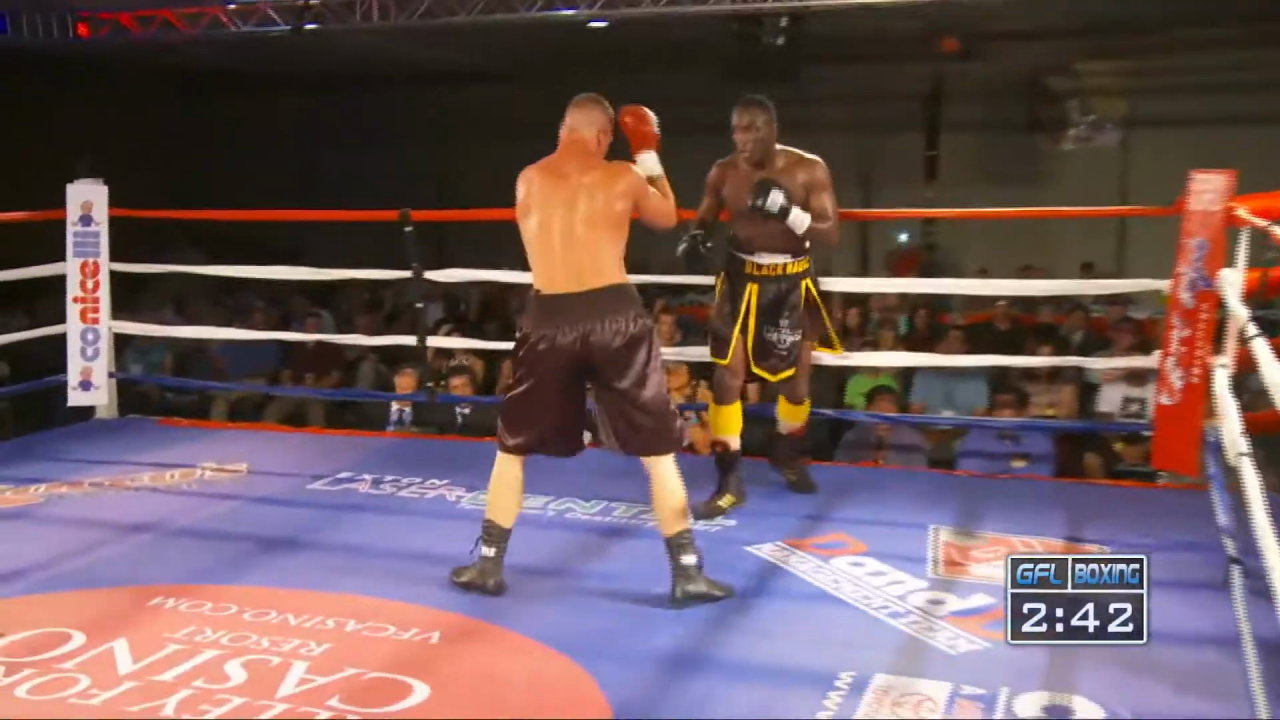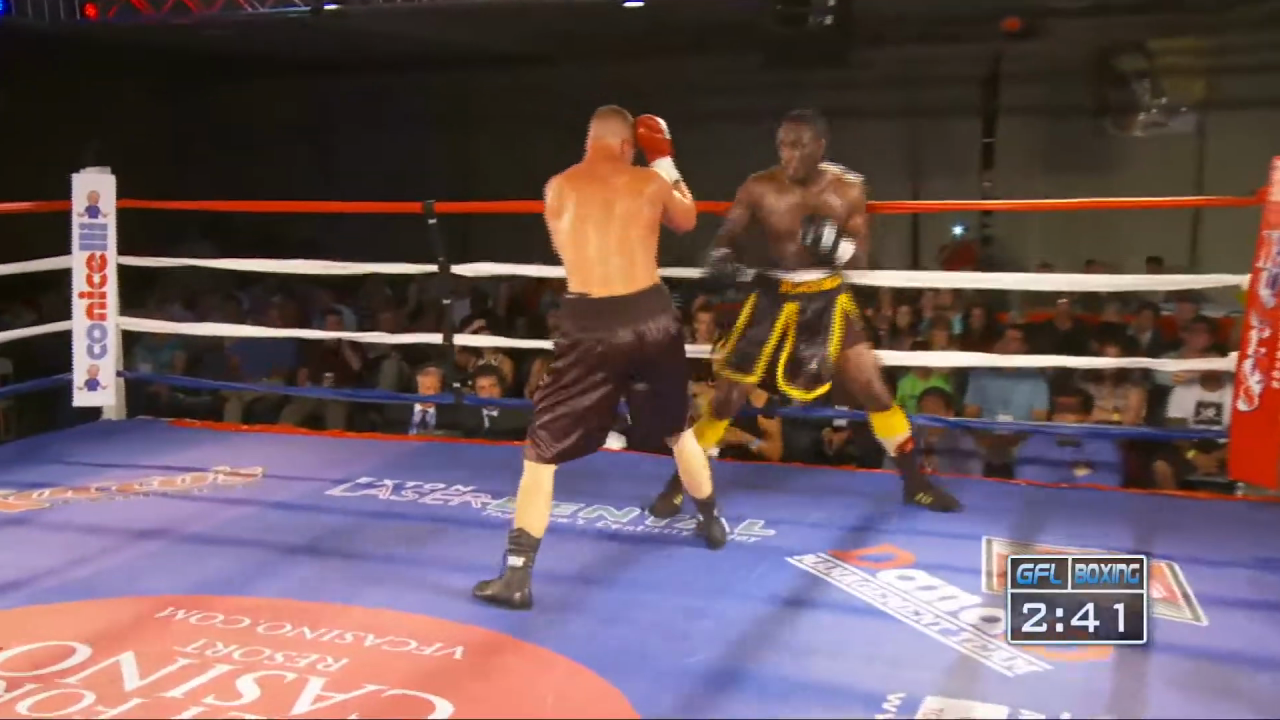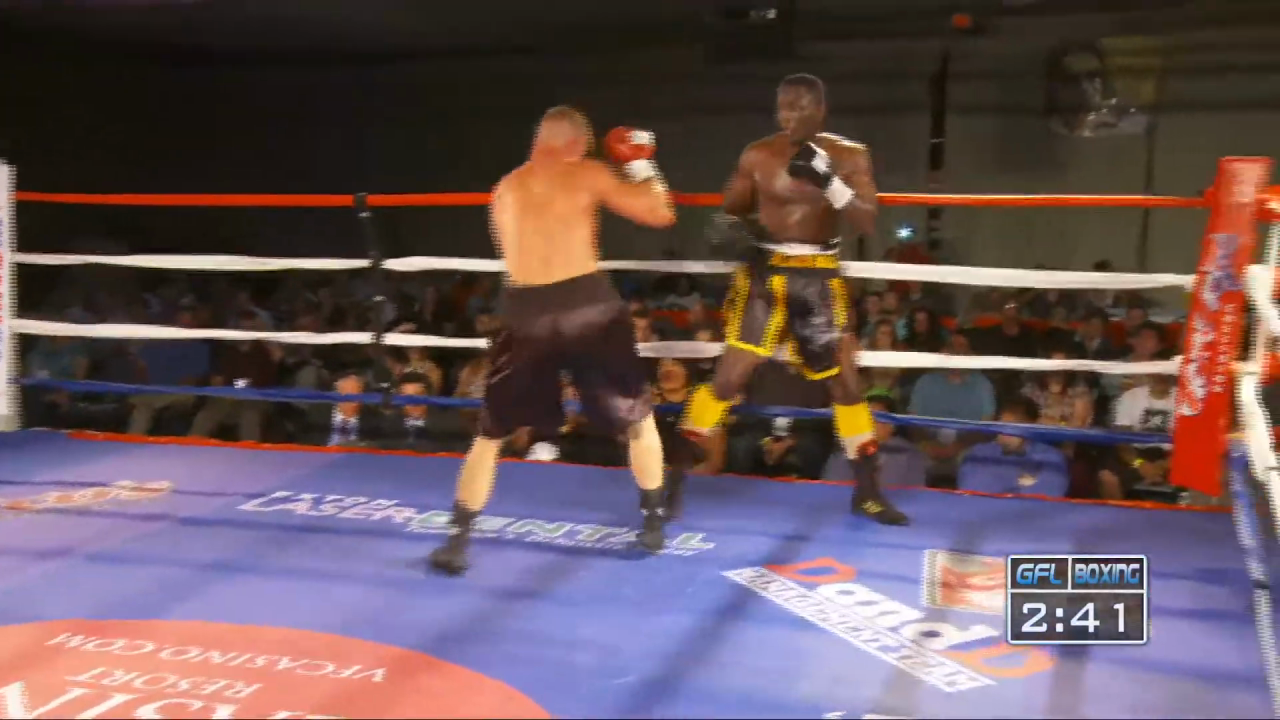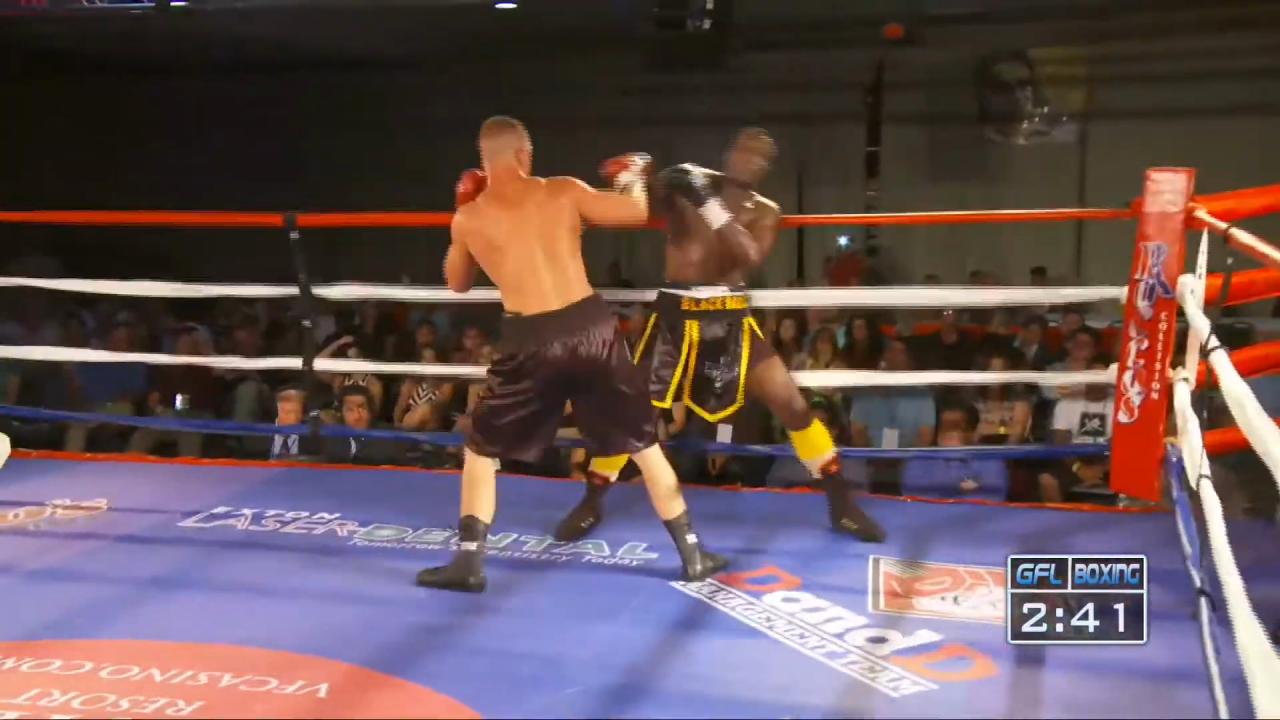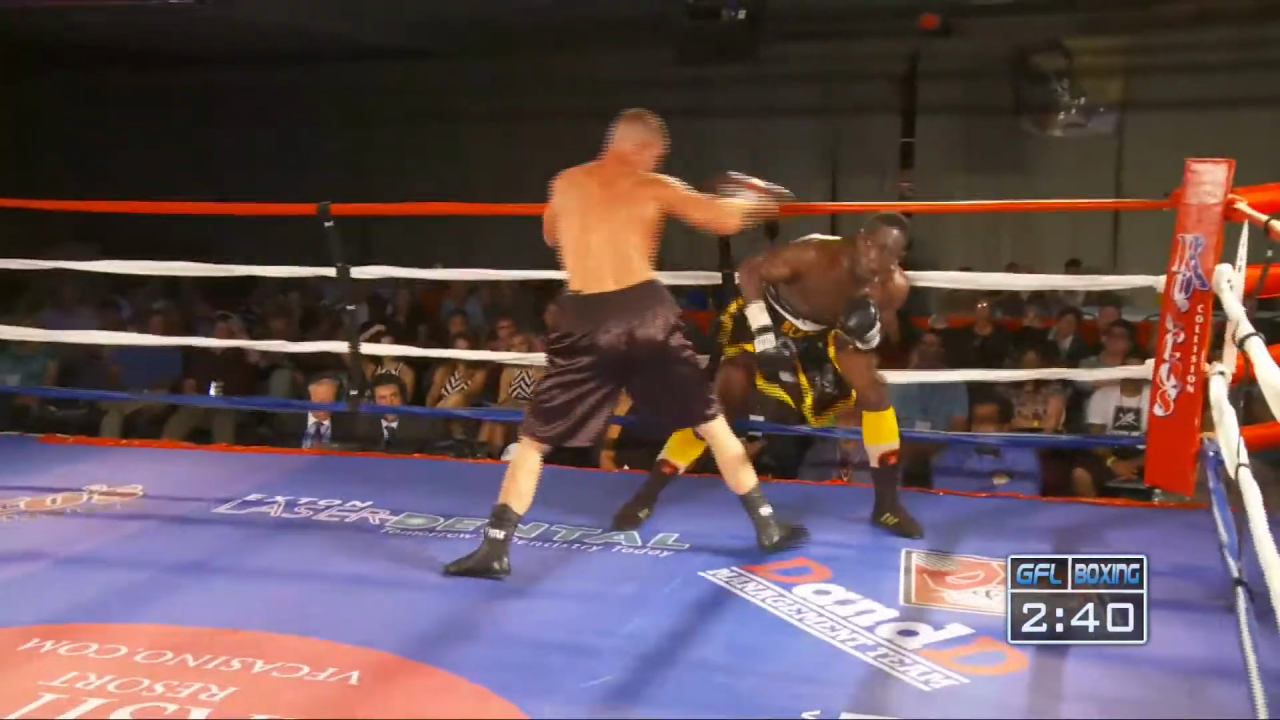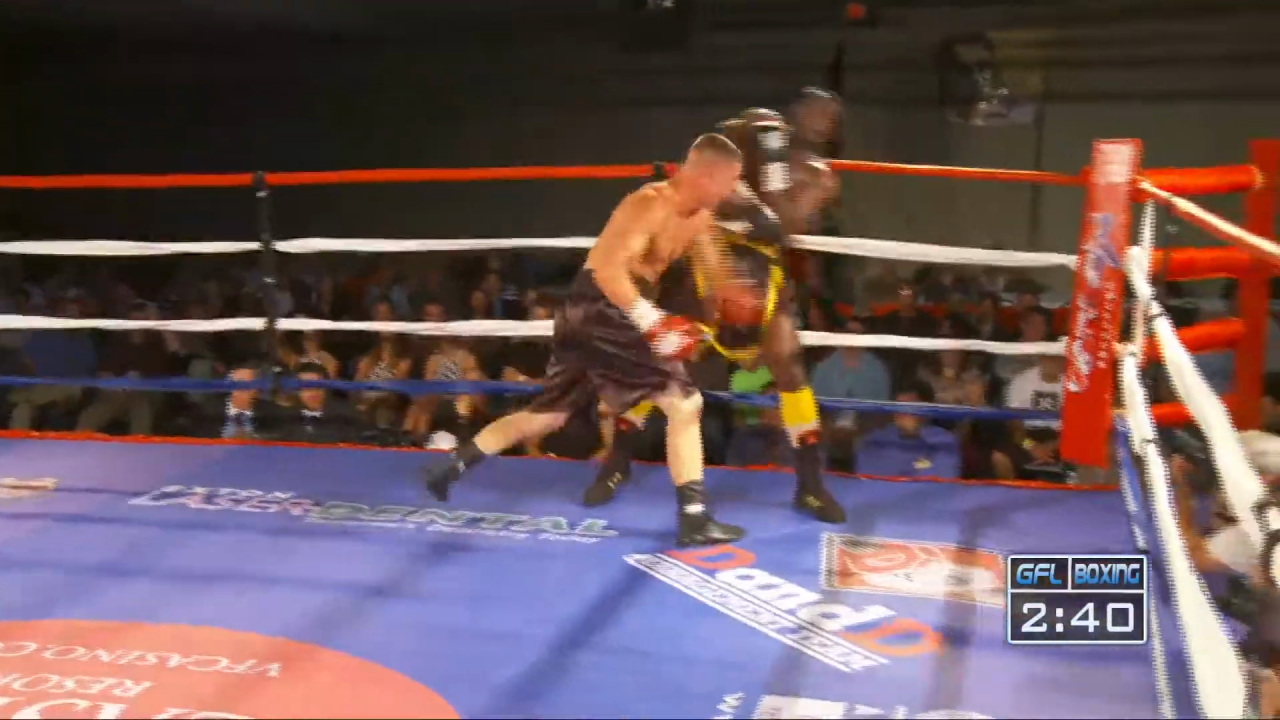
dt=0.4s
person 1, frame 1
left shoulder: (528, 179)
right shoulder: (622, 176)
right elbow: (665, 216)
right wrist: (646, 152)
left hip: (548, 321)
right hip: (614, 316)
left knee: (513, 445)
right knee: (657, 449)
left ankle: (488, 564)
right ankle: (687, 571)
person 1, frame 2
left shoulder: (557, 188)
right shoulder: (649, 182)
right elbow: (686, 220)
right wrist: (663, 160)
left hip: (589, 324)
right hip: (652, 317)
left knee: (542, 451)
right knee: (677, 429)
left ankle: (514, 577)
right ankle: (711, 521)
person 1, frame 3
left shoulder: (506, 188)
right shoulder: (589, 174)
right elbow: (660, 216)
right wrist: (640, 164)
left hip: (526, 315)
right hip: (588, 306)
left knee: (490, 433)
right knee: (636, 414)
left ankle: (457, 542)
right ankle: (653, 522)
person 1, frame 4
left shoulder: (468, 219)
right shoulder: (564, 191)
left elbow: (457, 283)
right elbow: (635, 213)
right wrist: (631, 176)
left hip: (530, 343)
right hip: (591, 329)
left knee: (480, 451)
right knee: (645, 447)
left ankle: (466, 562)
right ankle: (693, 553)
person 1, frame 5
left shoulder: (565, 183)
right shoulder: (654, 187)
left elbow: (552, 237)
right elbow: (728, 220)
right wrist: (754, 197)
left hip: (587, 323)
right hip: (647, 313)
left knee: (535, 438)
right knee: (712, 421)
left ankle: (495, 549)
right ankle: (767, 525)
person 1, frame 6
left shoulder: (697, 211)
right shoulder: (651, 205)
left elbow: (706, 252)
right elbow: (613, 275)
right wrist: (654, 323)
left hip: (610, 307)
right hip: (600, 306)
left knee: (550, 413)
right knee: (684, 403)
left ankle: (453, 466)
right ankle: (693, 518)
person 2, frame 1
left shoulder: (809, 169)
right shoulder: (722, 172)
left elbow: (830, 232)
right elbow: (705, 220)
left wrist: (787, 211)
right wrist: (693, 240)
left hip: (793, 283)
right hip: (742, 281)
left knee: (795, 388)
right knee: (727, 382)
left ankle: (786, 457)
right ankle: (729, 483)
person 2, frame 2
left shoulder: (848, 188)
right shoulder: (758, 187)
left elbow: (861, 250)
right elbow: (727, 234)
left wrist: (837, 245)
right wrist: (721, 256)
left hip: (828, 299)
right hip: (774, 298)
left knee: (876, 394)
right knee: (727, 397)
left ankle: (915, 482)
right ankle: (682, 482)
person 2, frame 3
left shoulder: (850, 155)
right shoulder: (757, 155)
left elbow: (869, 222)
right elbow: (732, 208)
left wrist: (829, 182)
right wrist: (727, 225)
left hip: (819, 277)
right hip: (765, 272)
left knee: (847, 385)
right knee: (729, 378)
left ankle: (868, 491)
right ankle: (675, 472)
person 2, frame 4
left shoulder: (763, 211)
right shoulder: (682, 184)
left elbow: (749, 258)
left wrist: (708, 203)
left hip: (730, 320)
right hip: (676, 316)
left knee: (794, 407)
left ankle: (844, 507)
right ankle: (590, 504)
person 2, frame 5
left shoulder: (894, 286)
right shoulder: (813, 254)
left elbow: (876, 340)
right elbow: (751, 271)
left wrist: (869, 328)
right wrist: (764, 333)
left hip: (822, 336)
right hip: (776, 329)
left knee: (874, 391)
left ankle: (888, 504)
right ankle: (647, 495)
person 2, frame 6
left shoulder: (820, 176)
right shoulder: (753, 127)
left elbow: (785, 225)
left wrist: (773, 162)
left hip: (760, 269)
left knee: (789, 368)
left ankle: (811, 485)
right ankle: (618, 461)
